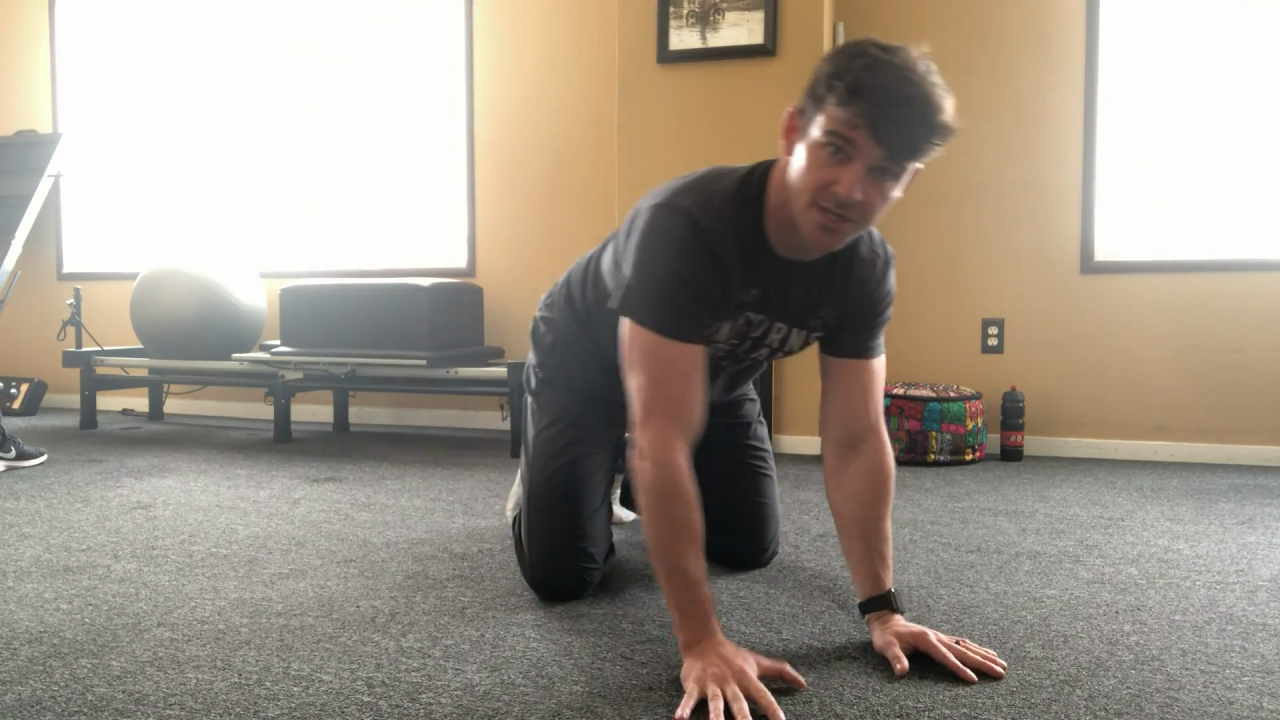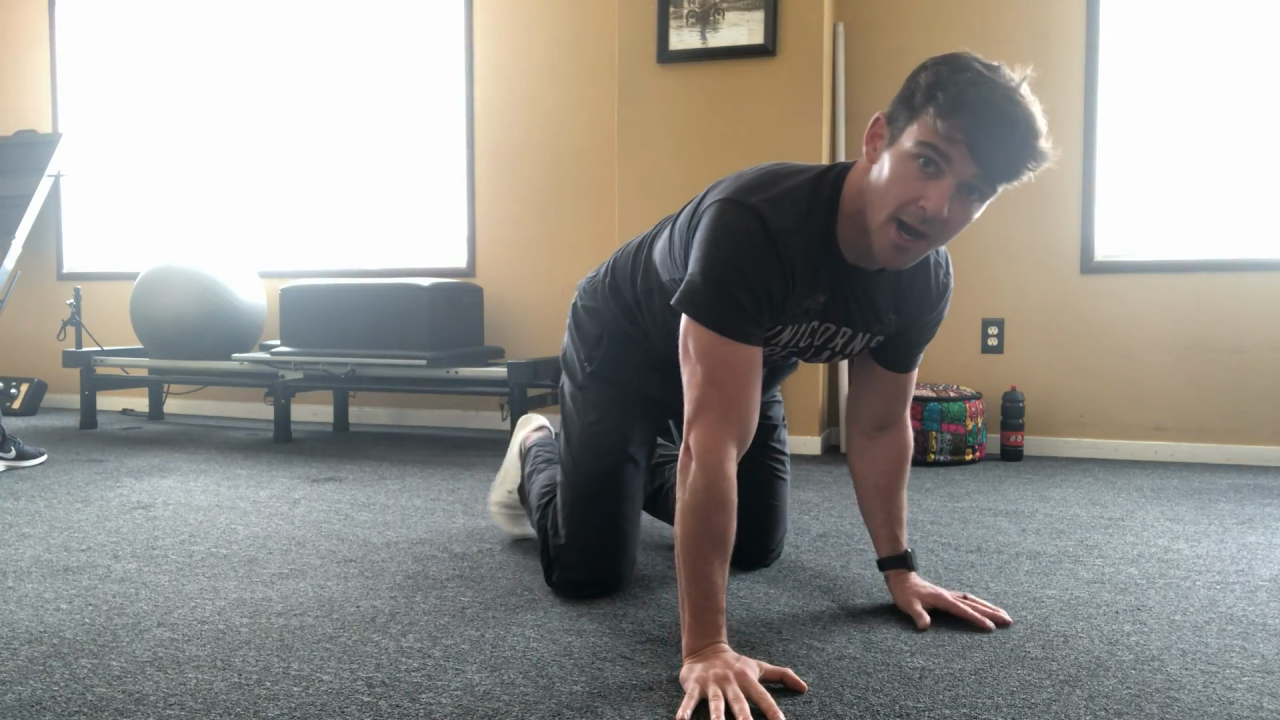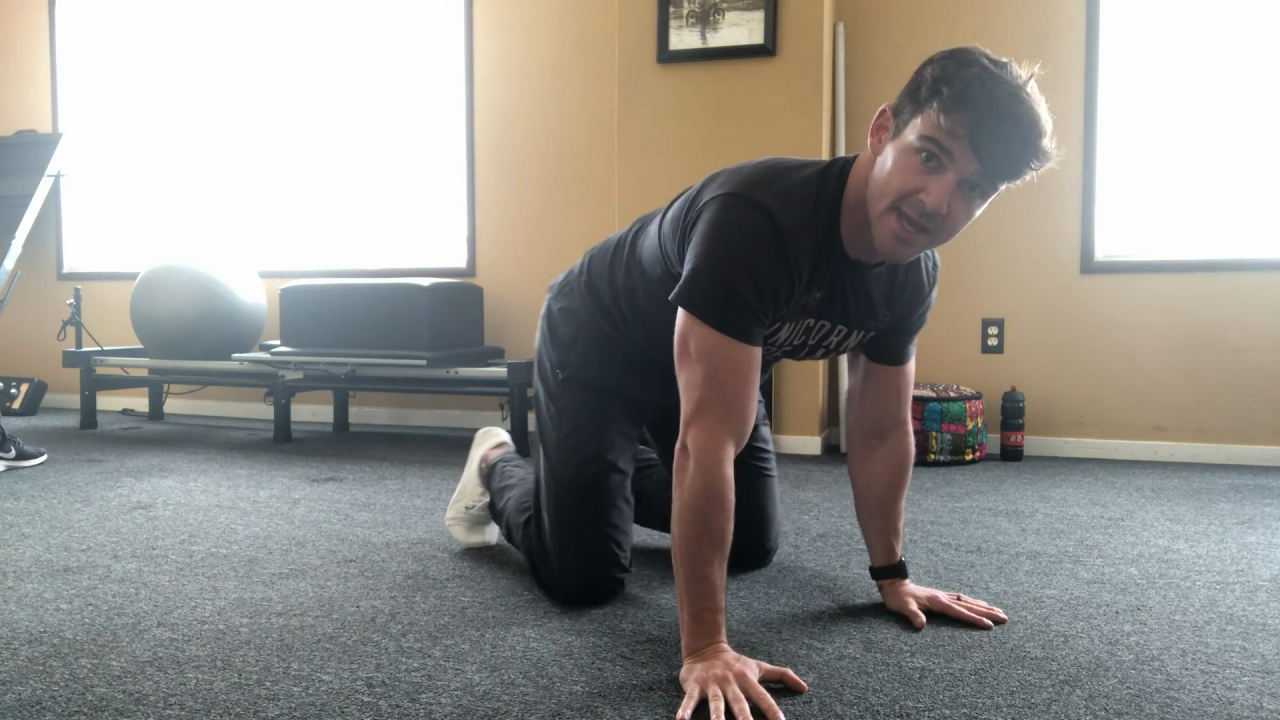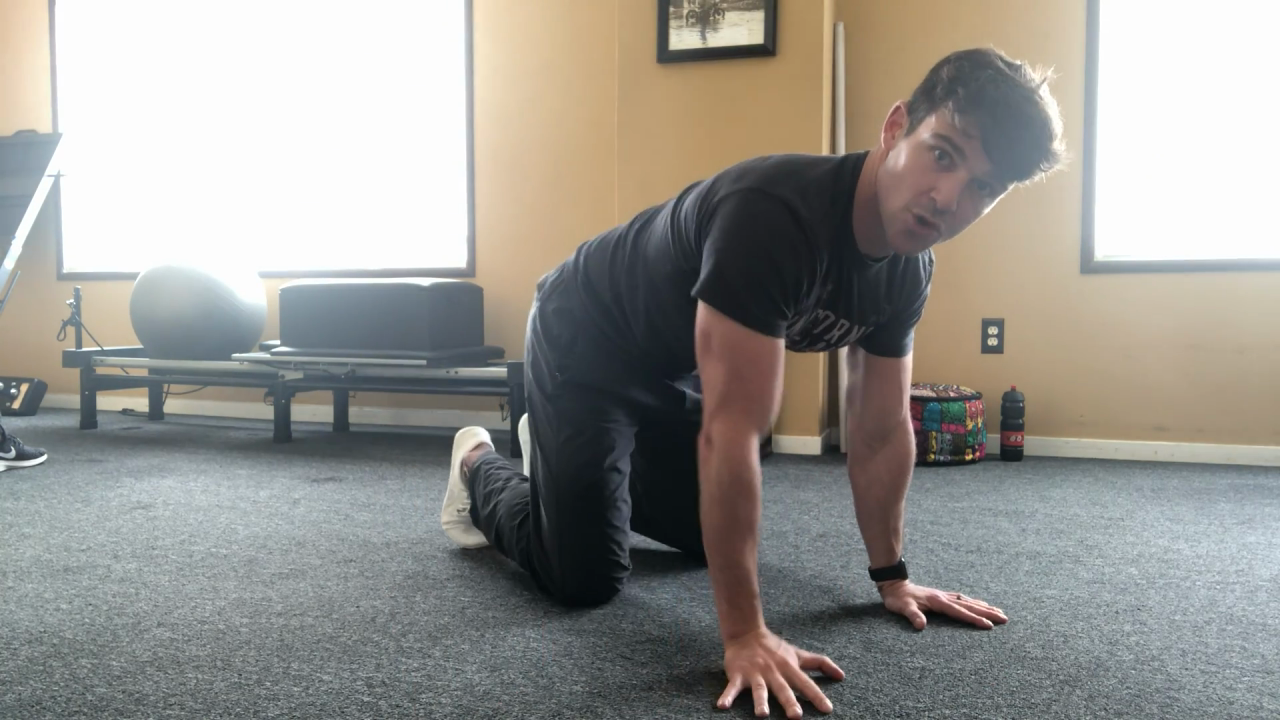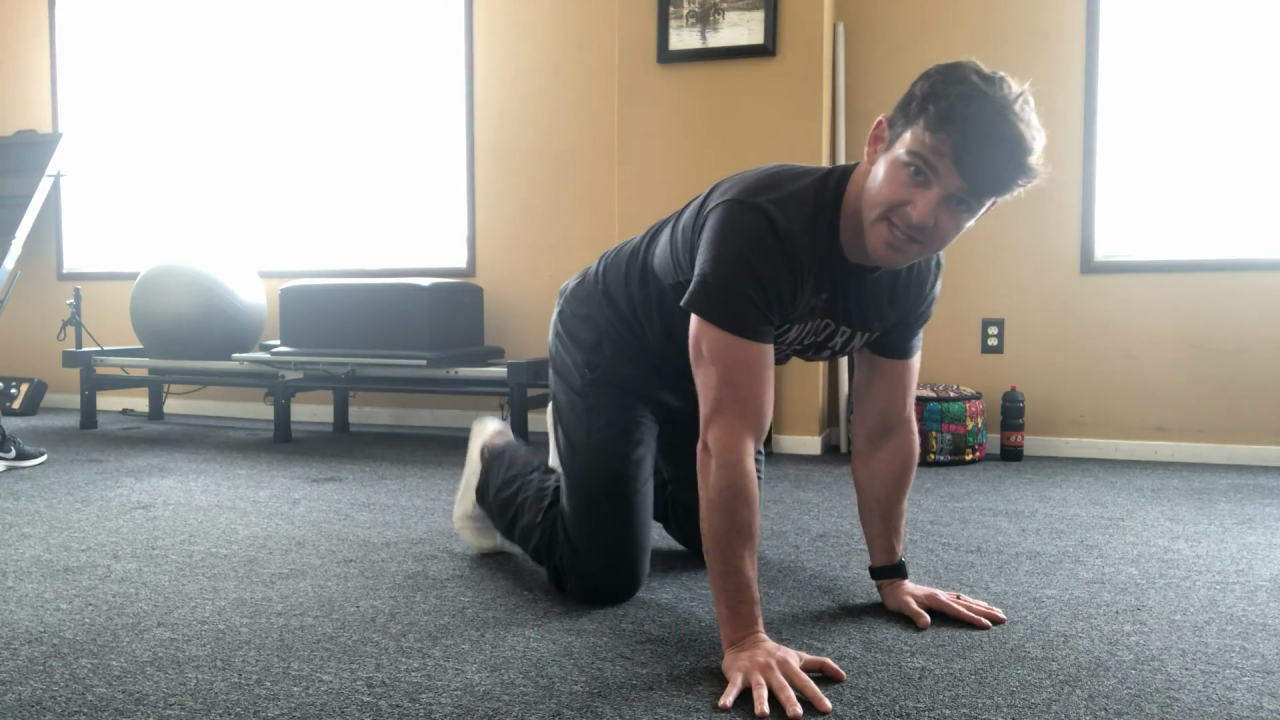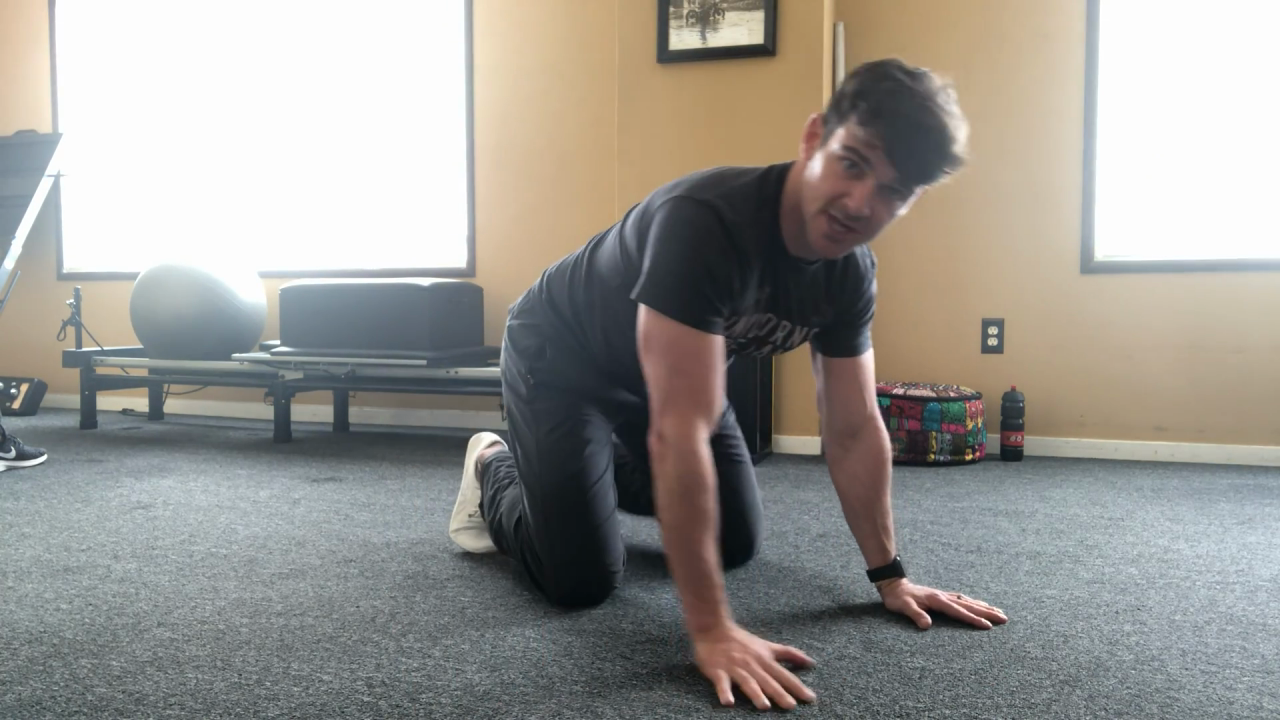
dt=0.4s
person 1, frame 1
left shoulder: (866, 269)
right shoulder: (687, 225)
left elbow: (857, 443)
right elbow: (663, 441)
left wrist: (882, 609)
right wrist: (701, 642)
left hip: (713, 376)
right hip: (584, 359)
left knee: (752, 547)
right knee: (562, 573)
left ankle: (629, 481)
right ankle: (539, 472)
person 1, frame 2
left shoulder: (926, 280)
right shoulder: (754, 222)
left elbow: (880, 427)
right elbow: (714, 441)
left wrist: (897, 566)
right wrist: (706, 649)
left hip: (744, 367)
right hip: (621, 346)
left knee: (757, 549)
right knee: (590, 570)
left ankle: (644, 472)
right ankle: (540, 452)
person 1, frame 3
left shoulder: (912, 274)
right shoulder: (757, 219)
left elbow: (880, 434)
right elbow: (710, 442)
left wrist: (891, 575)
right wrist: (706, 649)
left hip: (719, 358)
right hip: (596, 346)
left knee: (753, 548)
right knee: (586, 577)
left ankle: (628, 473)
right ankle: (498, 469)
person 1, frame 4
left shoulder: (906, 268)
right shoulder: (774, 215)
left elbow: (880, 432)
right elbow: (731, 436)
left wrist: (890, 576)
right wrist: (747, 638)
left hip: (678, 361)
right hip: (584, 339)
left knee: (715, 534)
right knee: (587, 578)
left ankle: (582, 459)
right ankle: (480, 470)
person 1, frame 5
left shoulder: (915, 270)
right shoulder: (760, 224)
left elbow: (885, 431)
right elbow: (729, 440)
left wrist: (891, 575)
right wrist: (744, 639)
left hip: (697, 362)
right hip: (608, 344)
left knee: (714, 534)
right knee: (604, 575)
left ankle: (582, 447)
right ankle: (498, 457)
person 1, frame 6
left shoulder: (847, 271)
right shoulder: (704, 222)
left elbow: (854, 430)
right elbow: (680, 429)
left wrist: (889, 576)
right wrist: (713, 630)
left hip: (660, 371)
right hip: (559, 359)
left knee: (737, 538)
right knee: (582, 578)
left ankle: (609, 463)
right ankle: (495, 470)
